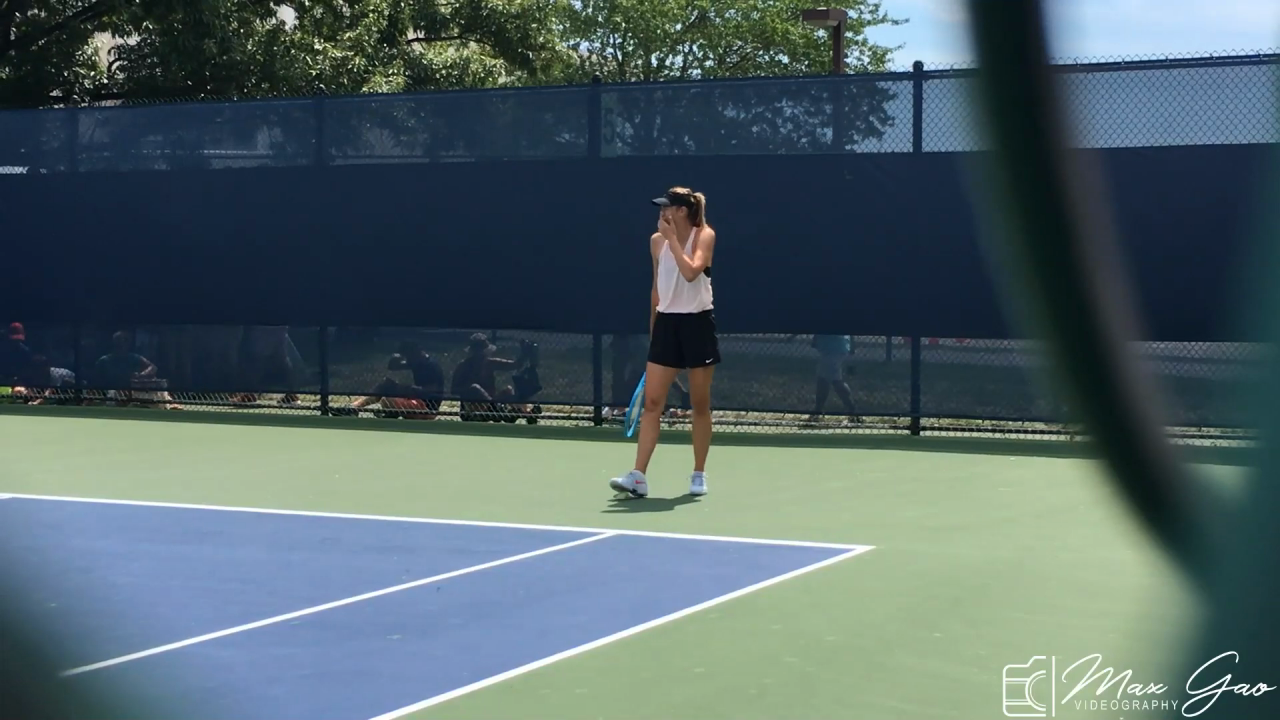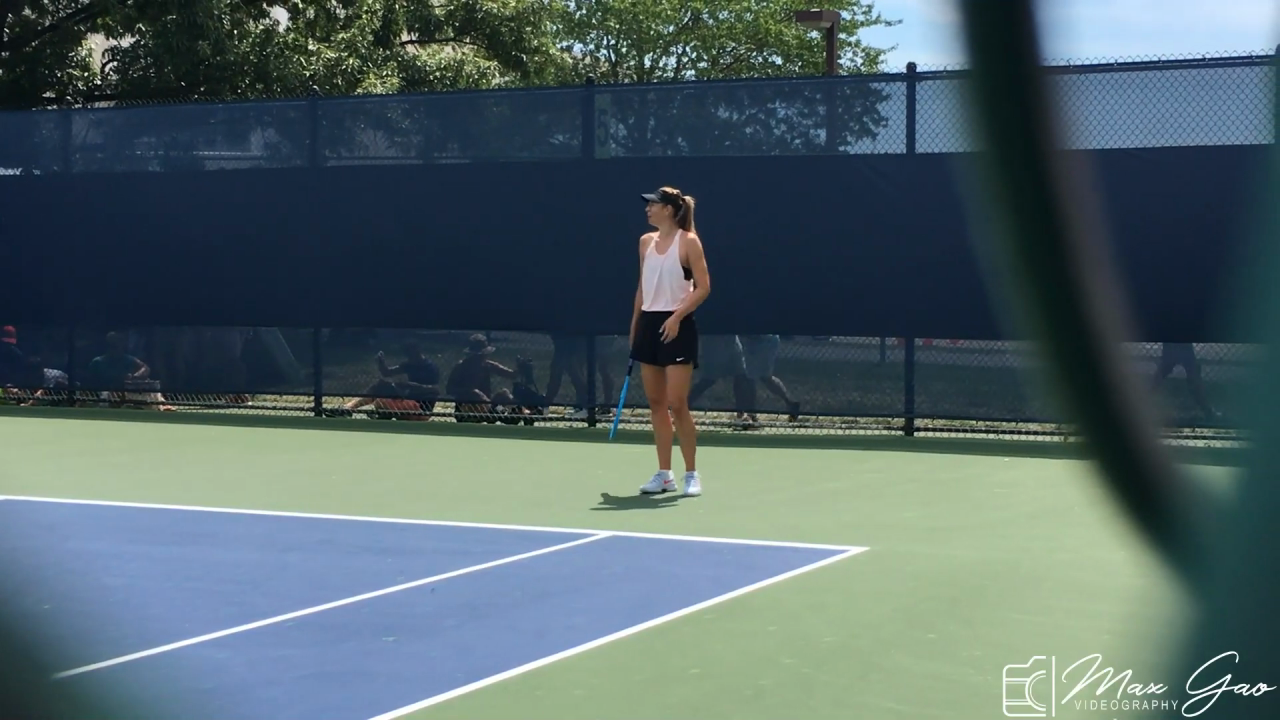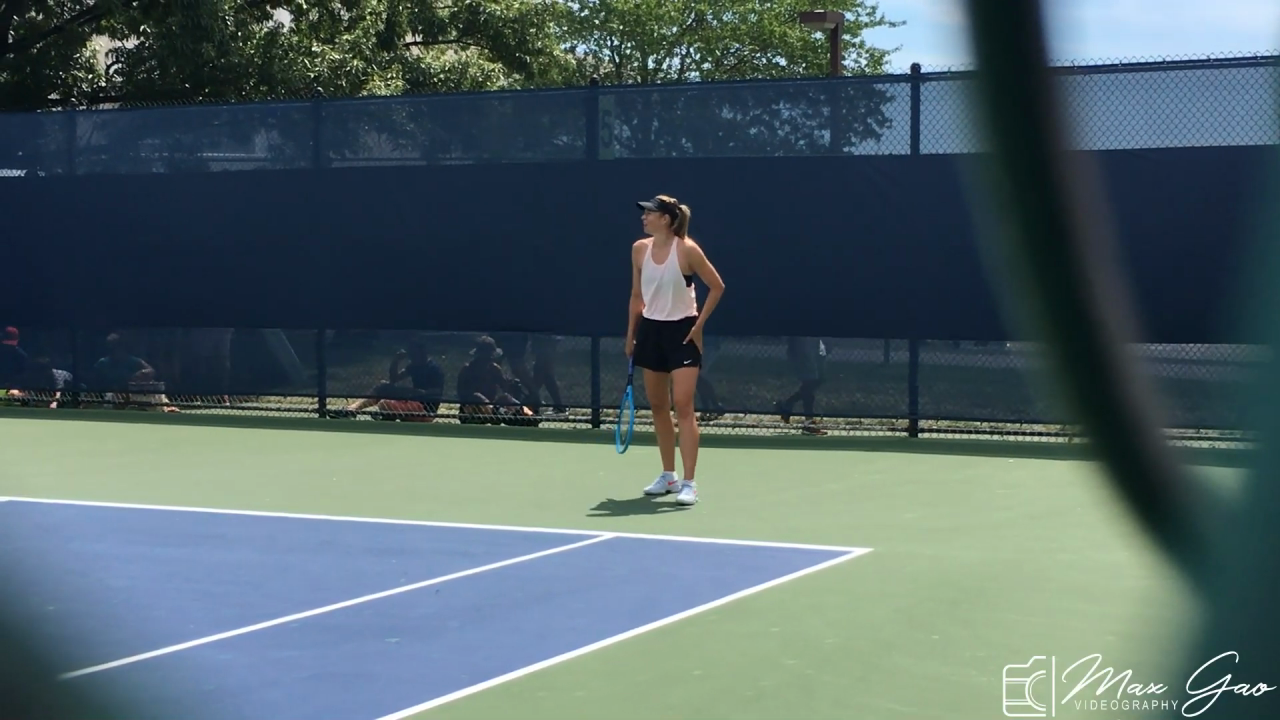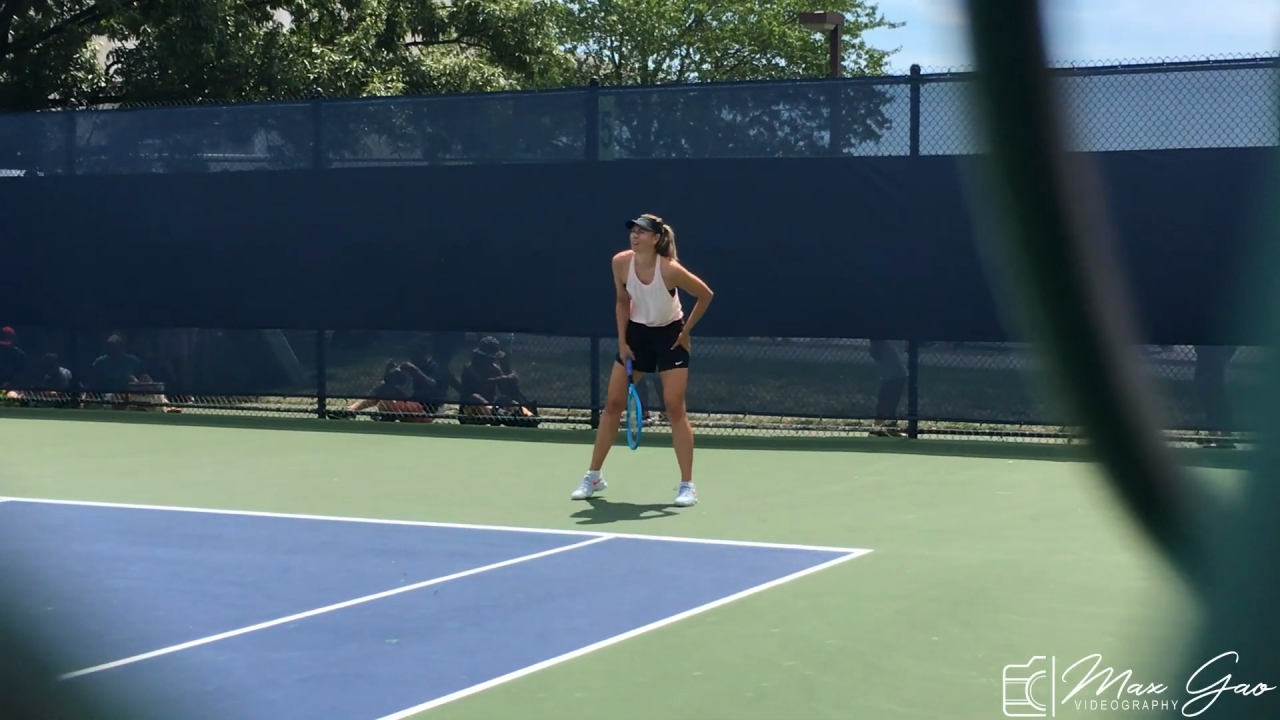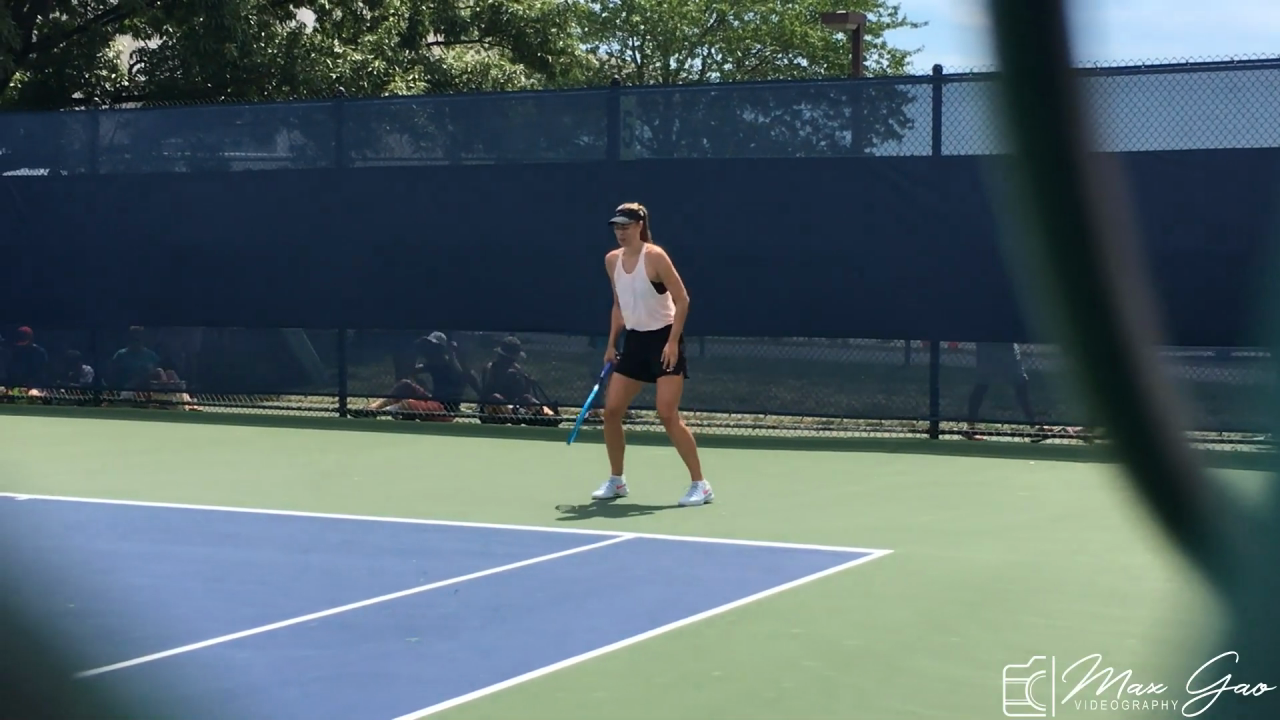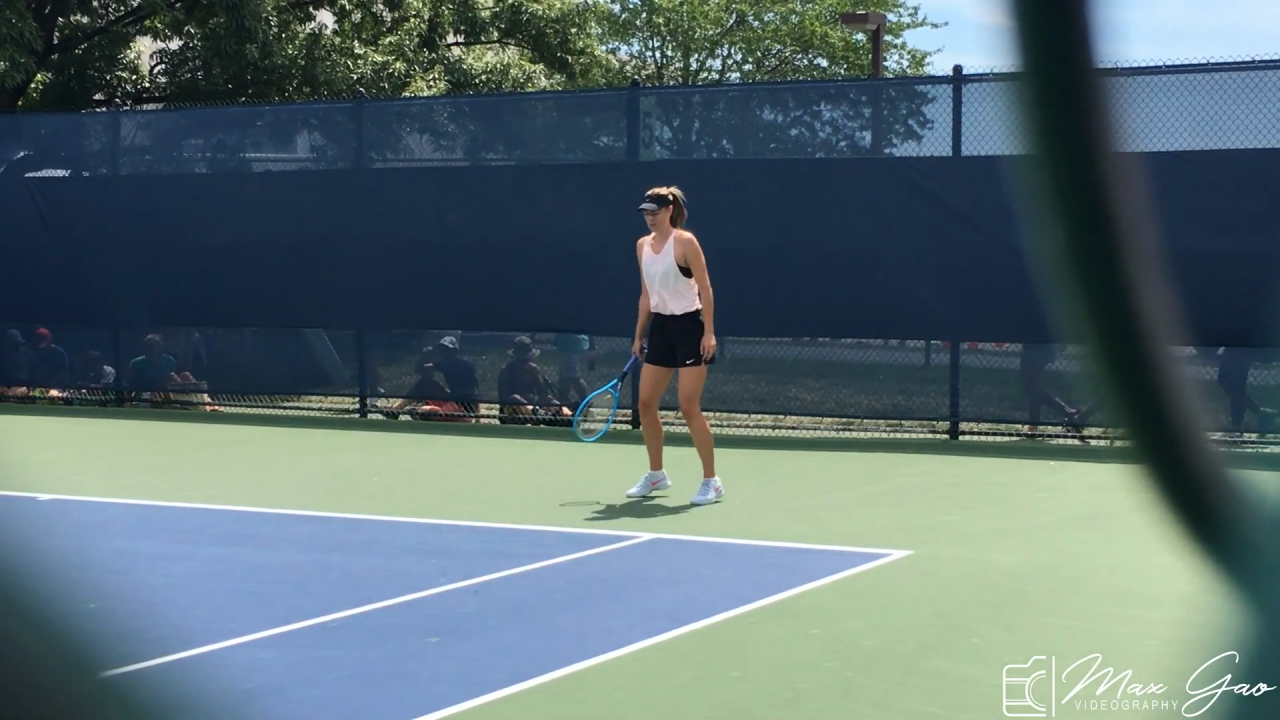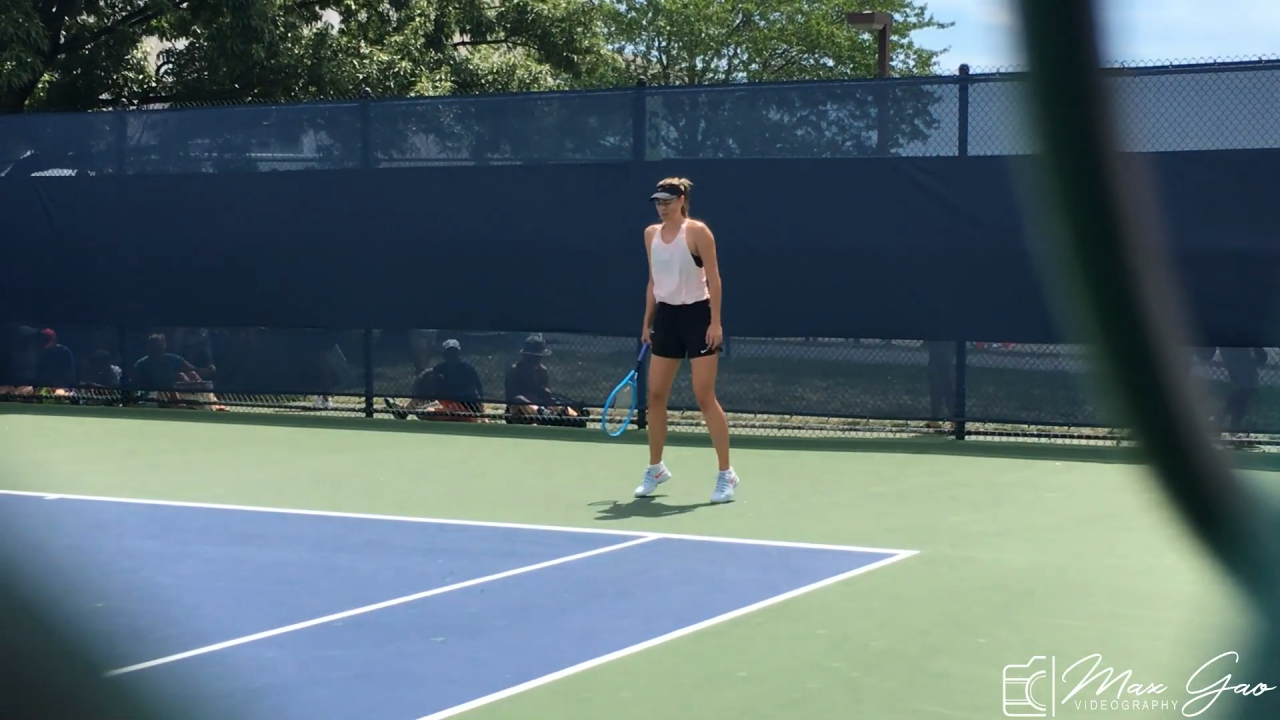
dt=0.7s
person 1, frame 1
left shoulder: (704, 236)
right shoulder: (656, 240)
left elbow: (691, 273)
left wrist: (672, 238)
right wrist: (653, 326)
left hip: (697, 324)
right hip: (666, 324)
left knee: (700, 405)
right knee: (652, 403)
left ankle: (698, 475)
right ankle: (638, 476)
person 1, frame 2
left shoulder: (688, 241)
right shoulder: (645, 242)
left elbow: (703, 288)
left wrist: (677, 317)
right wrist: (634, 325)
left hip: (677, 328)
right hip: (649, 325)
left knee: (677, 405)
right knee: (656, 403)
left ankle: (691, 473)
right ankle: (664, 474)
person 1, frame 3
left shoulder: (687, 249)
right shoulder: (639, 249)
left elbow: (717, 287)
left wrist: (699, 324)
right wrist: (630, 333)
left hip: (681, 331)
right hip: (650, 330)
left knee: (683, 406)
right knee: (658, 407)
left ankle: (689, 483)
right ankle: (668, 476)
person 1, frame 4
left shoulder: (669, 268)
right shoulder: (620, 262)
left elbow: (706, 295)
right elbow: (622, 302)
left wrist: (686, 330)
right wrist: (622, 340)
left hip: (670, 335)
right hip: (636, 333)
left knee: (675, 408)
right knee: (613, 402)
left ankle: (687, 485)
right ankle: (593, 476)
person 1, frame 5
left shoulder: (655, 256)
right shoulder: (612, 260)
left elbow: (682, 299)
left wrist: (673, 342)
right wrist: (611, 343)
left hip: (663, 340)
right hip: (634, 341)
left knee: (668, 416)
right knee: (611, 411)
left ankle: (700, 484)
right ankle: (617, 480)
person 1, frame 6
left shoulder: (685, 240)
right shoulder: (642, 245)
left elbow: (705, 288)
left wrist: (709, 331)
right wrist: (638, 335)
left hip: (688, 325)
right hip: (660, 327)
left knee: (689, 408)
right knee: (646, 404)
left ankle: (711, 481)
right ankle: (656, 474)
person 1, frame 7
left shoulder: (697, 231)
right shoulder: (651, 234)
left elbow: (714, 278)
left wrist: (716, 321)
right wrist: (647, 322)
left hip: (696, 315)
right hip: (666, 317)
left knee: (704, 397)
right knee: (656, 395)
left ankle: (726, 474)
right ankle: (655, 468)
